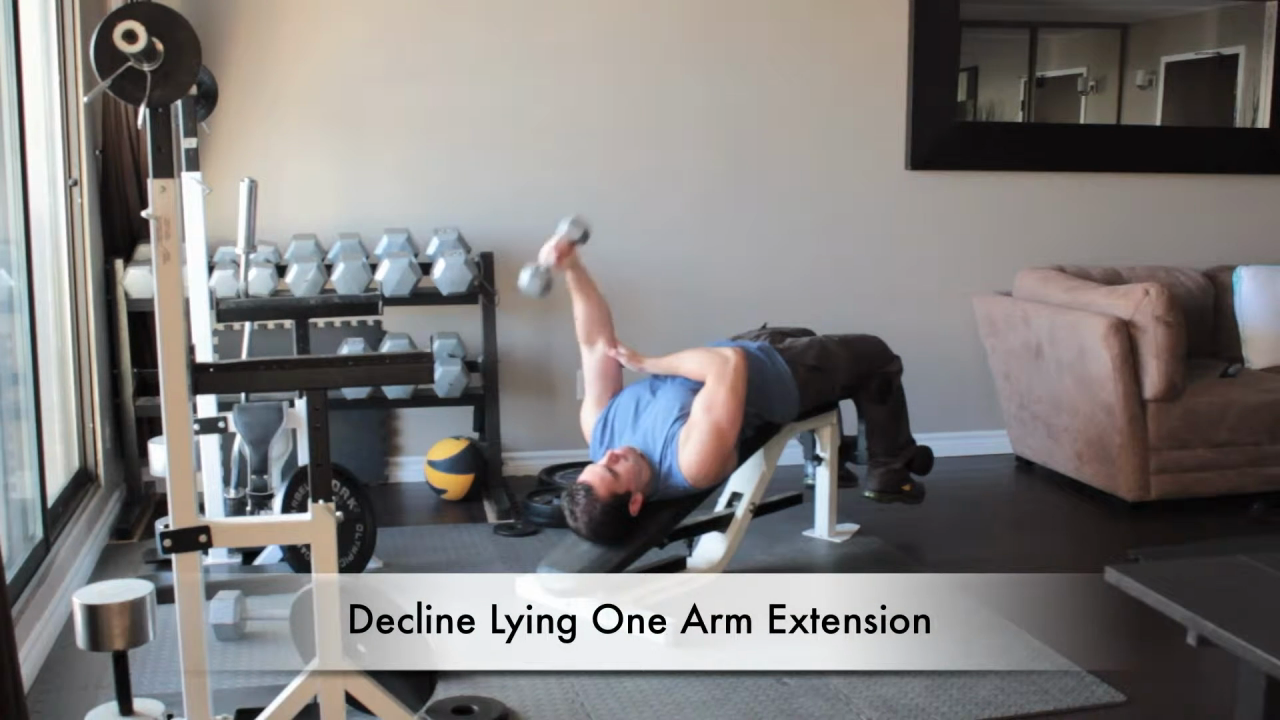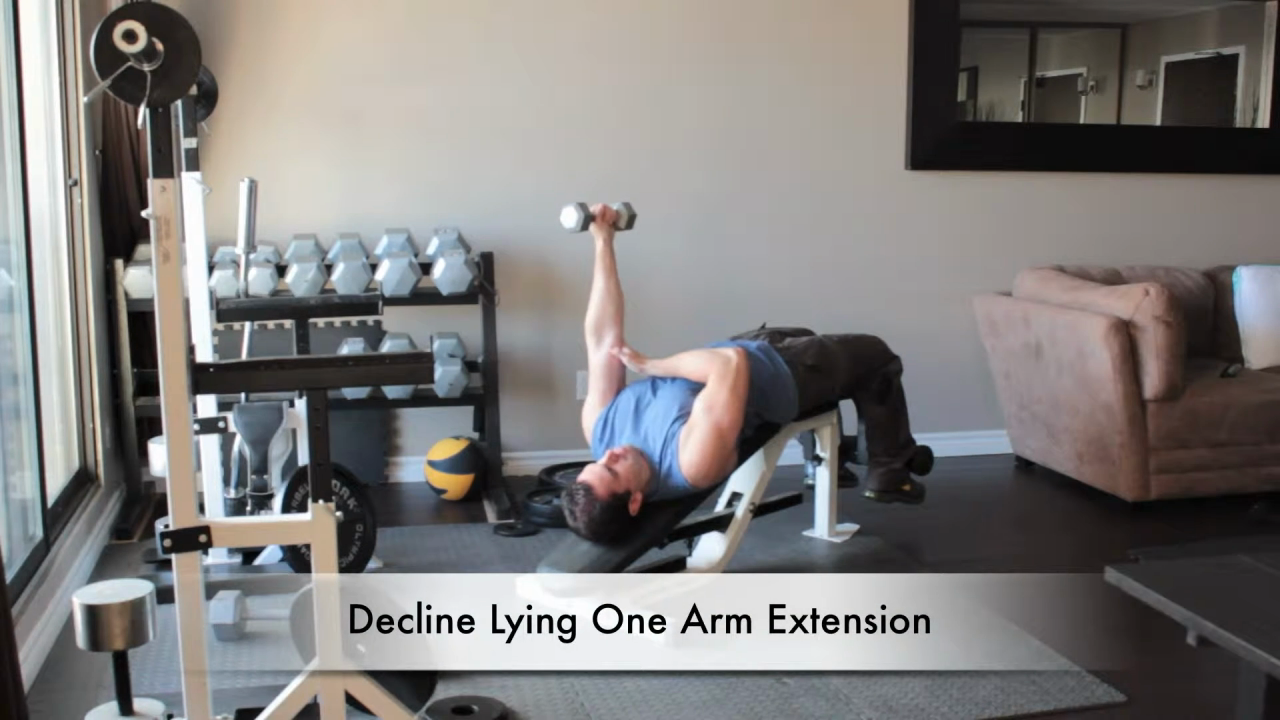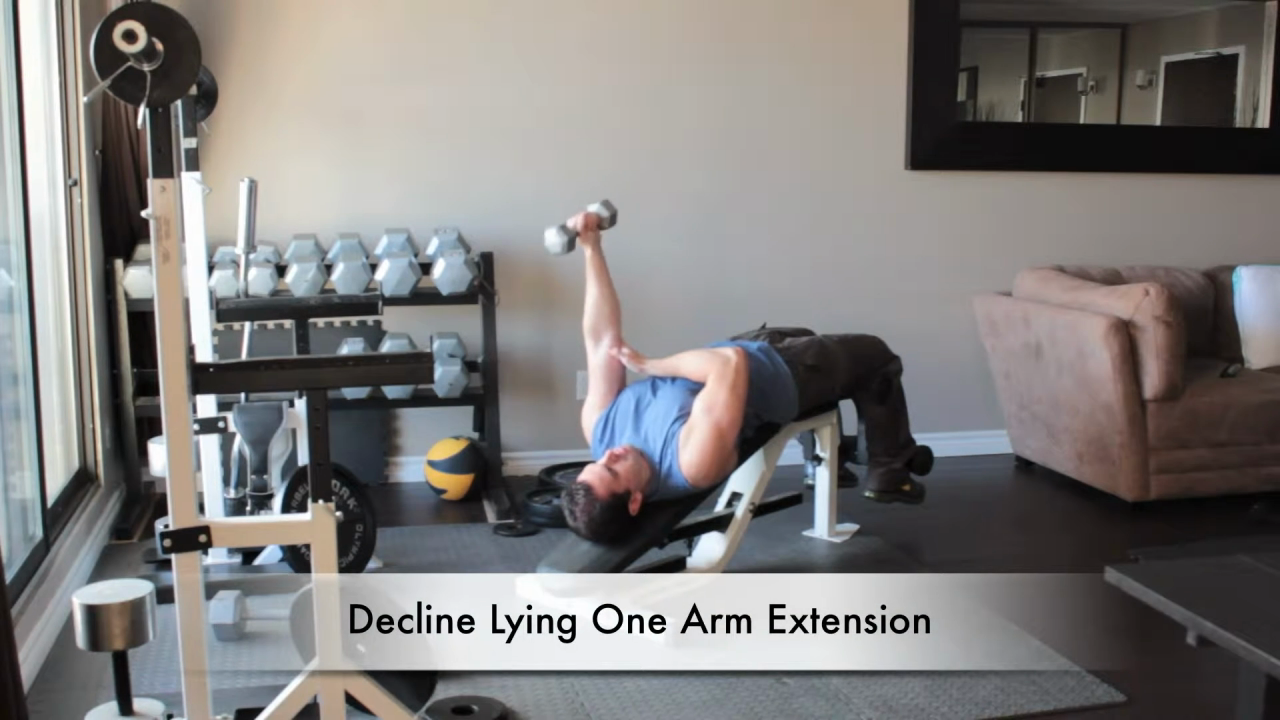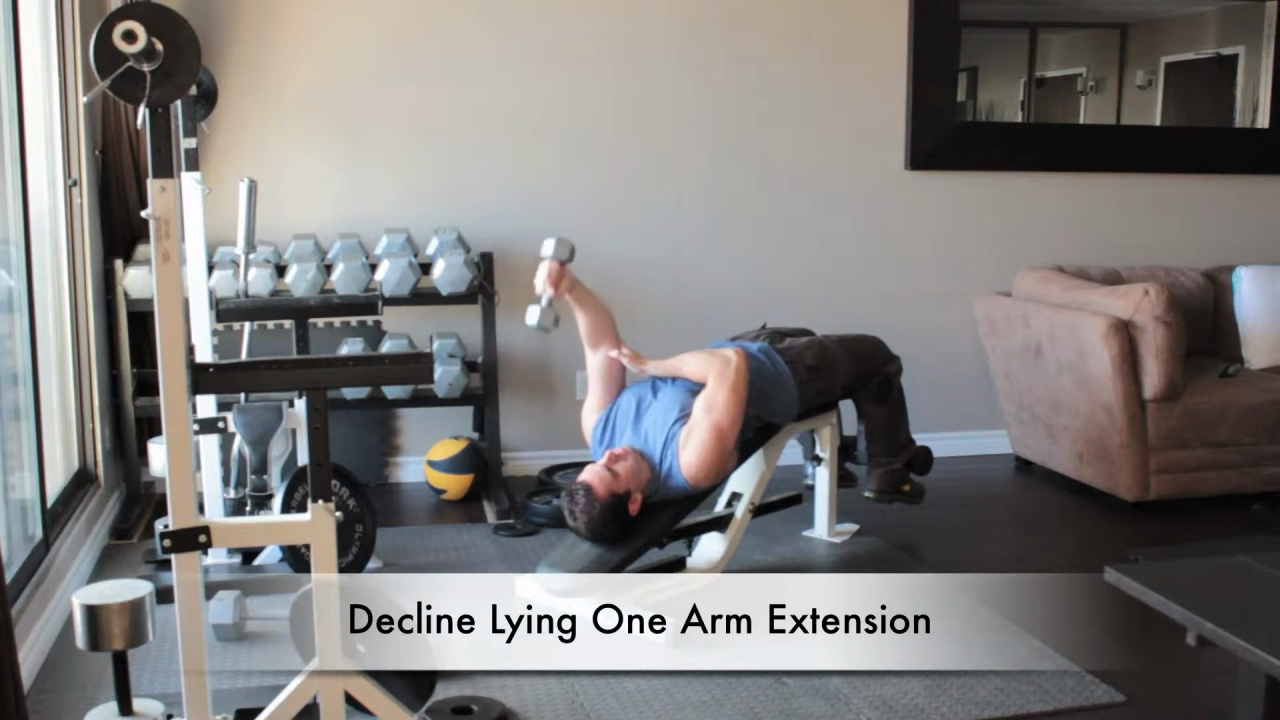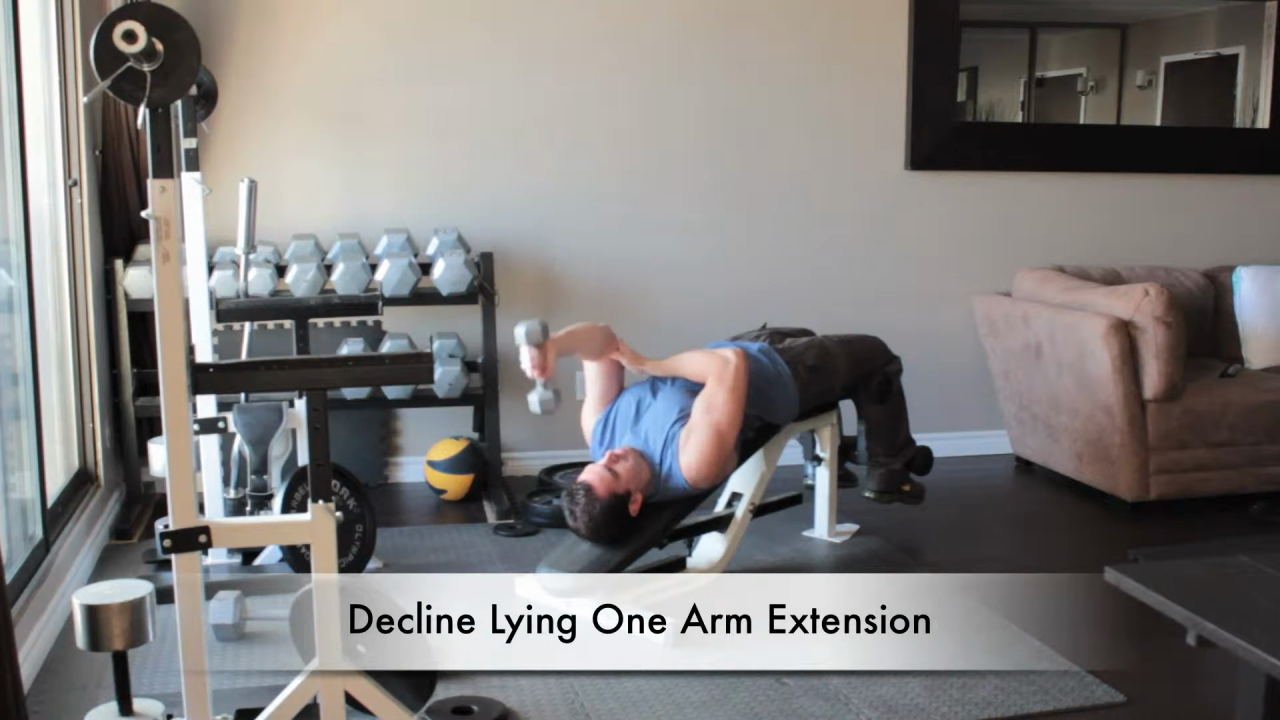
dt=0.5s
person 1, frame 1
left shoulder: (597, 426)
right shoulder: (694, 463)
left elbow: (597, 341)
right elbow: (729, 363)
left wrist: (569, 265)
right wrist: (647, 363)
left knee: (808, 336)
right knee: (876, 357)
right ankle: (889, 475)
person 1, frame 2
left shoulder: (597, 426)
right shoulder: (692, 464)
left elbow: (604, 338)
right elbow: (731, 363)
left wrist: (603, 242)
right wrist: (650, 364)
left knee: (805, 339)
right knee: (876, 356)
right ankle: (889, 471)
person 1, frame 3
left shoulder: (598, 427)
right shoulder: (692, 464)
left elbow: (603, 340)
right elbow: (731, 363)
left wrist: (591, 248)
right wrist: (652, 364)
left knee: (804, 338)
right knee: (875, 355)
right ankle: (890, 472)
person 1, frame 4
left shoulder: (599, 428)
right shoulder: (691, 466)
left elbow: (603, 342)
right elbow: (731, 365)
left wrist: (568, 285)
right wrist: (651, 365)
left knee: (803, 338)
right knee: (876, 357)
right ankle: (889, 474)
person 1, frame 5
left shoulder: (599, 429)
right shoulder: (692, 466)
left elbow: (601, 340)
right elbow: (730, 365)
left wrist: (549, 345)
right wrist: (647, 365)
left knee: (807, 338)
right knee: (876, 357)
right ankle: (890, 473)
